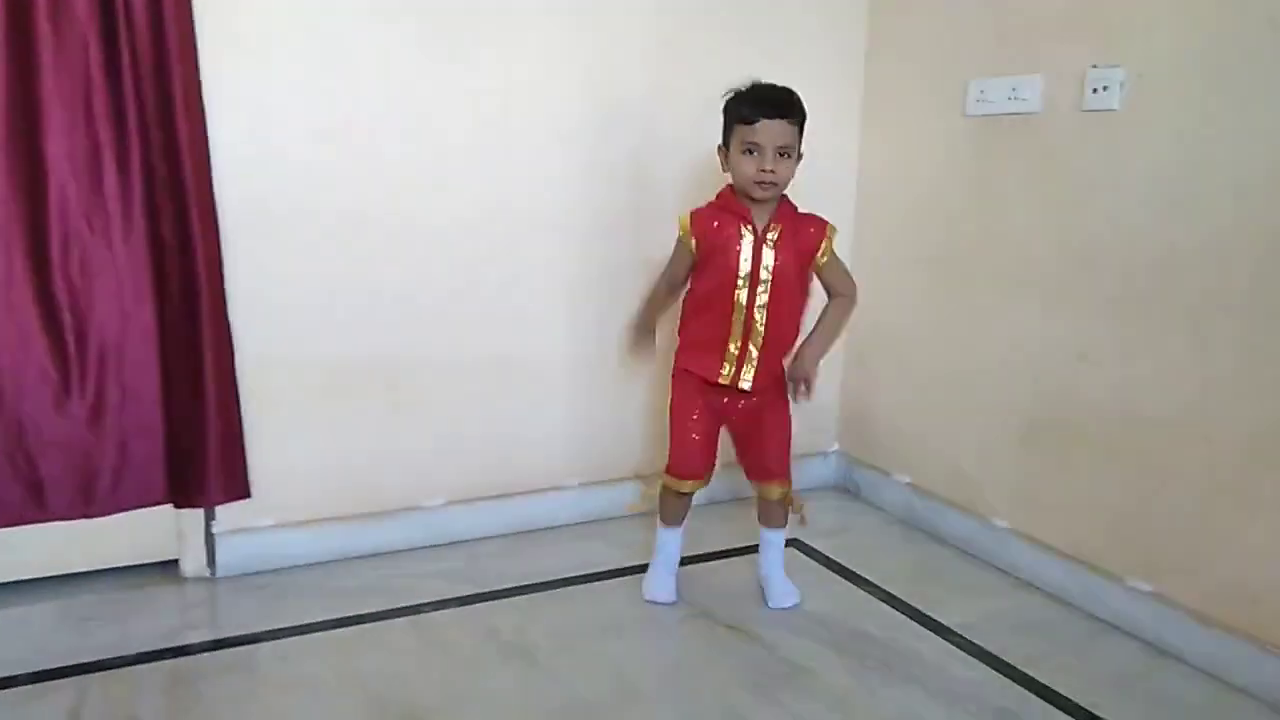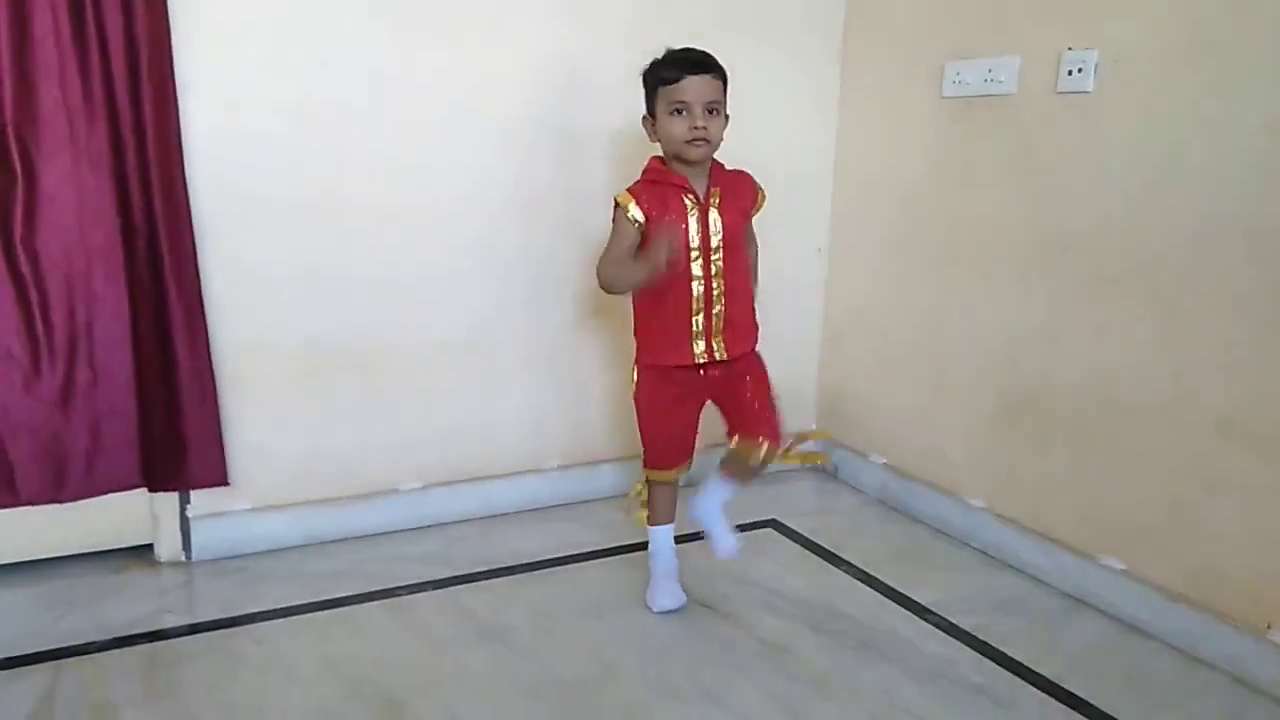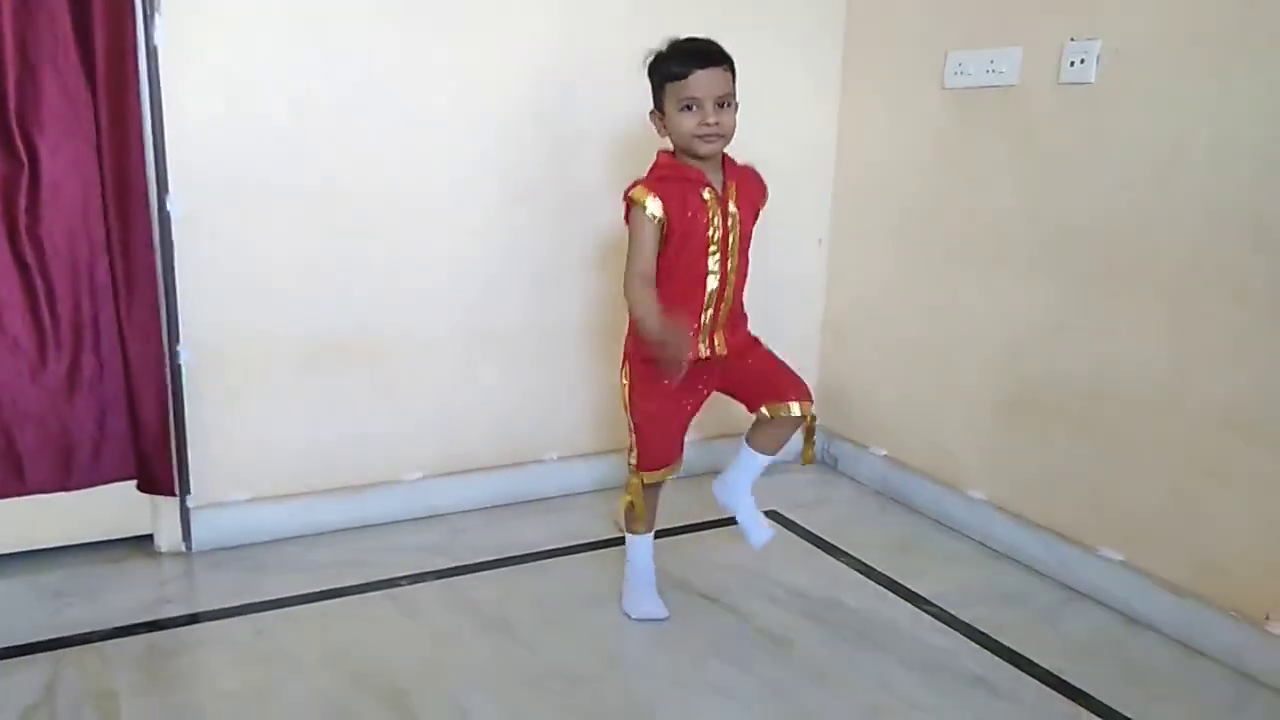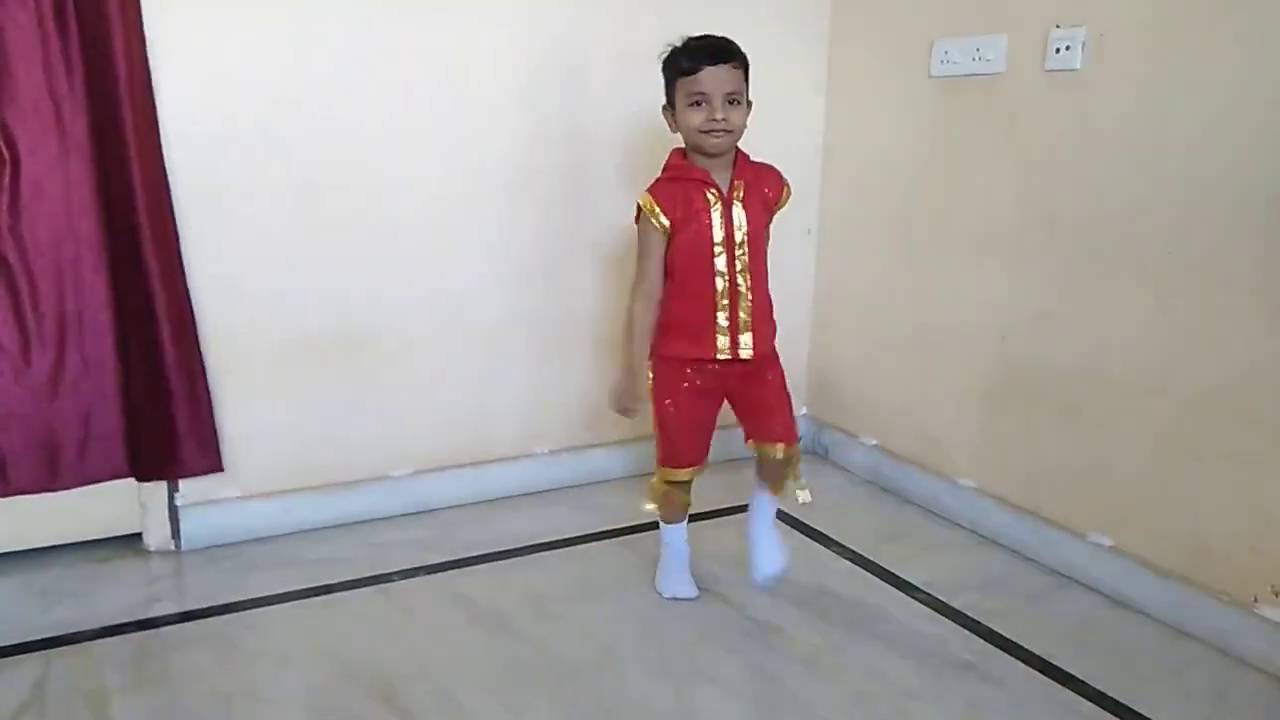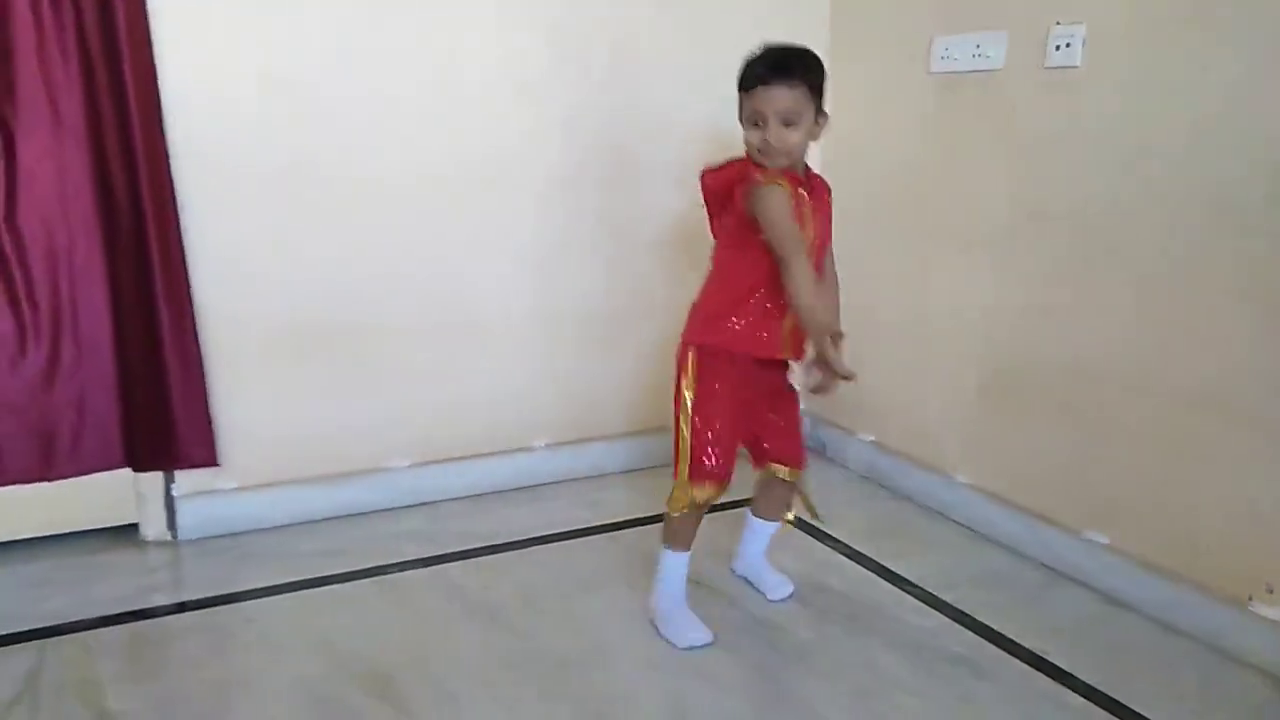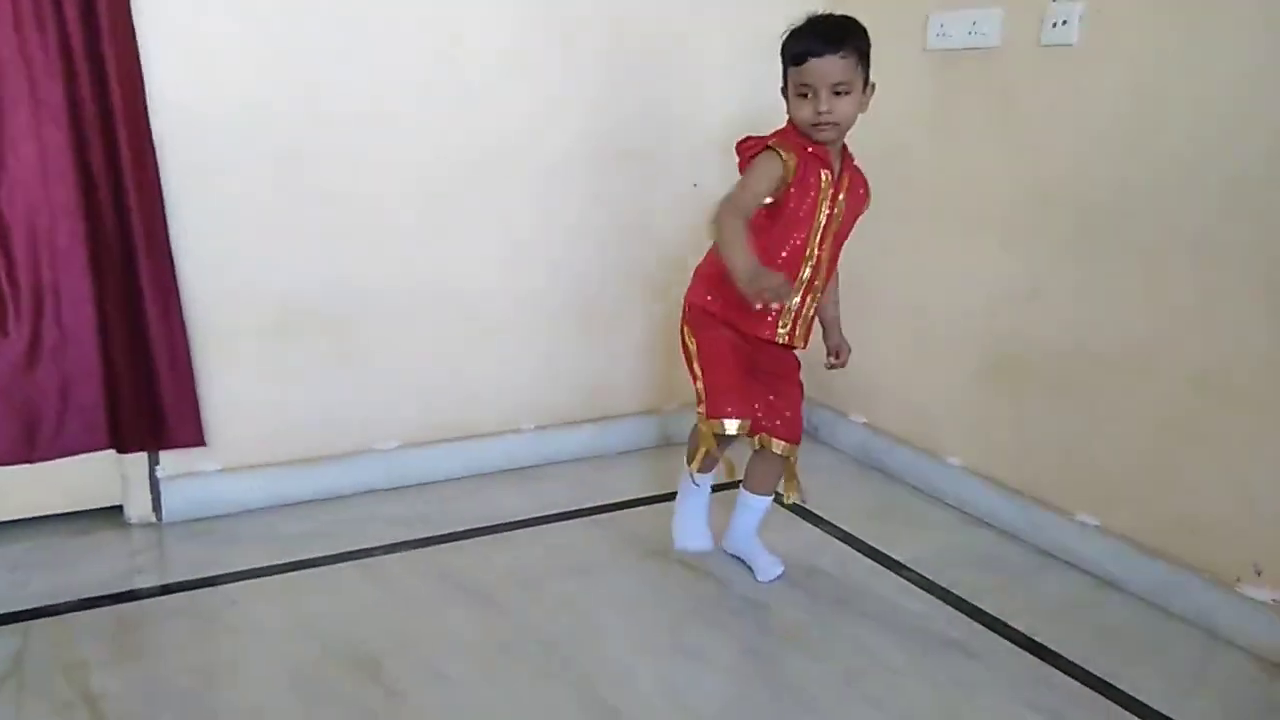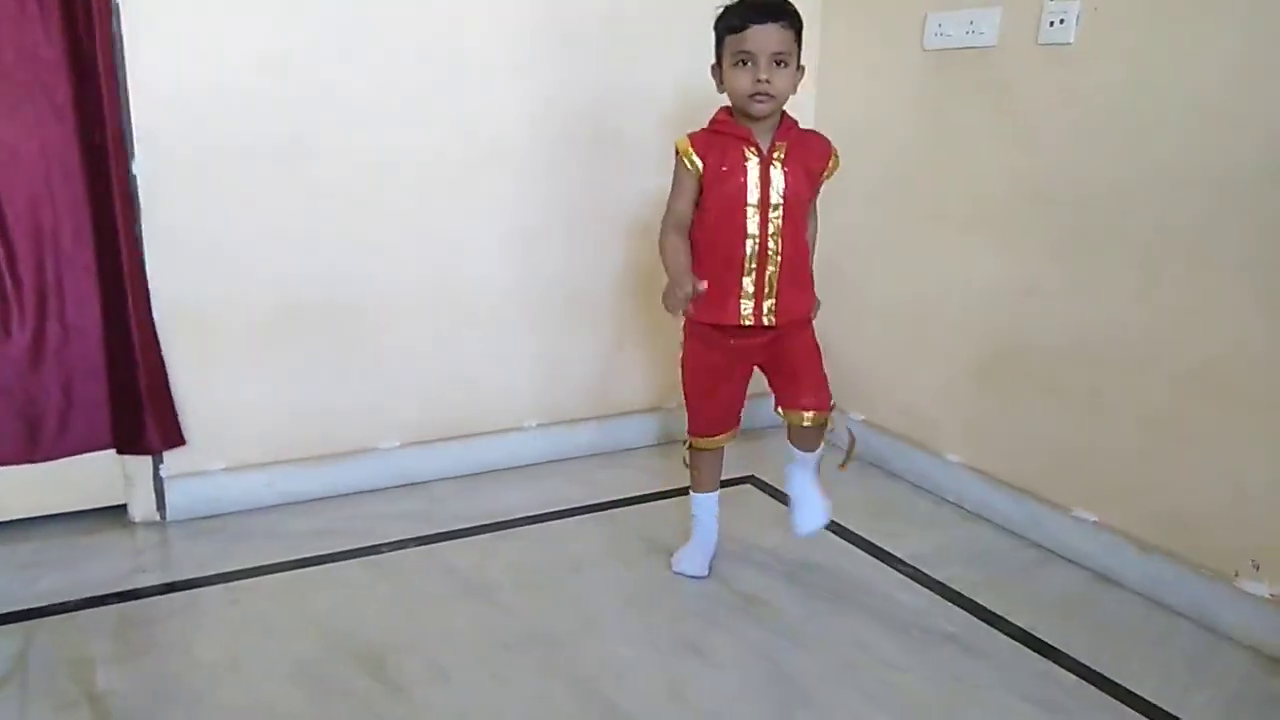
dt=0.7s
person 1, frame 1
left shoulder: (810, 233)
right shoulder: (703, 224)
left elbow: (844, 294)
right elbow: (673, 280)
left wrist: (812, 351)
right wrist: (647, 319)
left hip: (767, 376)
right hip: (701, 372)
left knee: (772, 481)
right knee: (685, 475)
left ankle: (771, 565)
right ankle: (664, 560)
person 1, frame 2
left shoulder: (742, 190)
right shoulder: (640, 201)
right elbow: (609, 277)
right wrist: (652, 261)
left hip: (734, 350)
right hip: (667, 359)
left knee: (762, 441)
right knee: (665, 461)
left ankle: (714, 499)
right ankle: (661, 567)
person 1, frame 3
left shoulder: (749, 186)
right shoulder: (652, 196)
right elbow: (638, 280)
right wrist: (660, 333)
left hip: (730, 340)
right hip: (665, 354)
left knee: (793, 403)
right knee: (652, 465)
left ankle: (735, 485)
right ankle: (638, 573)
person 1, frame 4
left shoulder: (766, 186)
right shoulder: (662, 198)
right elbow: (647, 290)
right wrist: (631, 369)
left hip: (753, 347)
right hip: (684, 355)
left knee: (780, 445)
right knee: (679, 462)
left ankle: (763, 525)
right ankle: (674, 558)
person 1, frame 5
left shoulder: (816, 192)
right shoulder: (757, 185)
left elbow: (823, 271)
right elbow: (792, 259)
left wrist: (826, 340)
right wrist: (821, 338)
left hip: (770, 355)
right hip: (720, 350)
left knee: (786, 462)
right knee: (704, 470)
left ankle: (752, 557)
right ankle: (668, 592)
person 1, frame 6
left shoulder: (854, 185)
right shoulder: (778, 157)
right elbow: (729, 217)
left wrist: (832, 329)
right wrist: (751, 274)
left hip: (779, 332)
right hip: (720, 316)
left knee: (782, 433)
right knee: (727, 417)
left ankle: (742, 534)
right ankle: (692, 492)
person 1, frame 7
left shoulder: (813, 152)
right shoulder: (700, 150)
right elbow: (675, 226)
right wrist: (679, 279)
left hip: (787, 317)
right hip: (715, 319)
left knee: (811, 410)
right knee: (708, 430)
left ankle: (801, 477)
right ankle: (704, 533)
